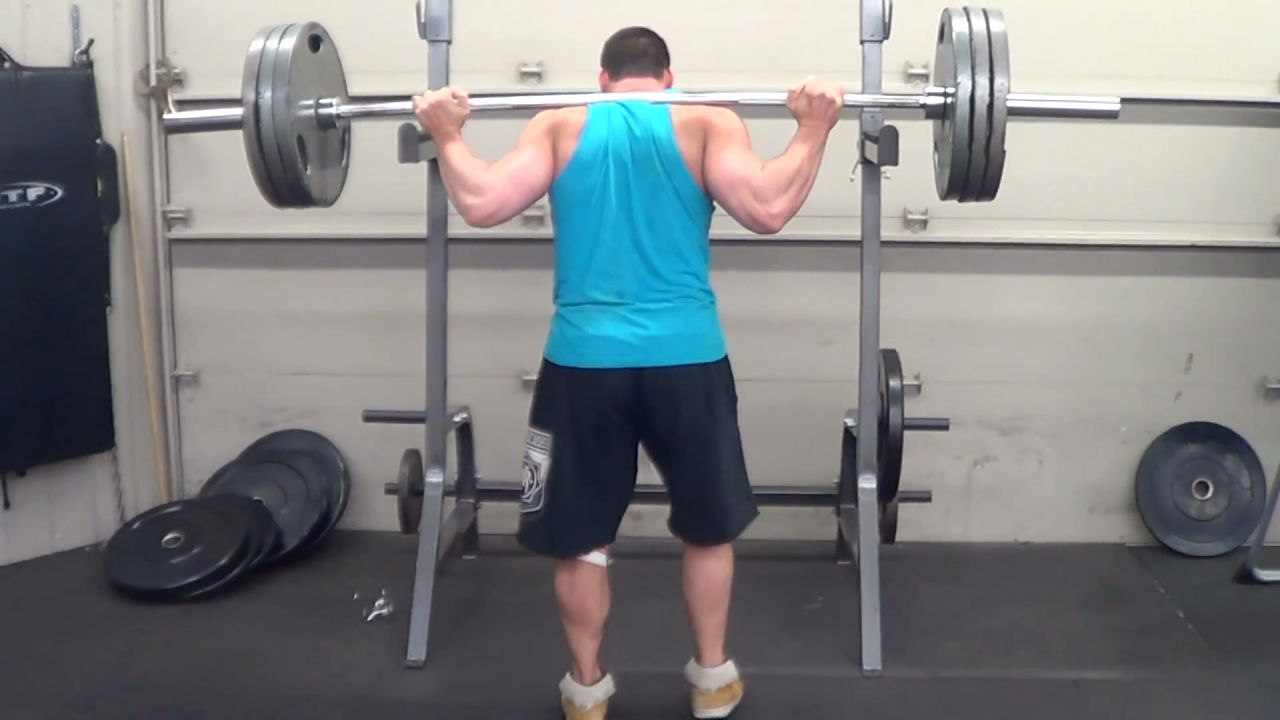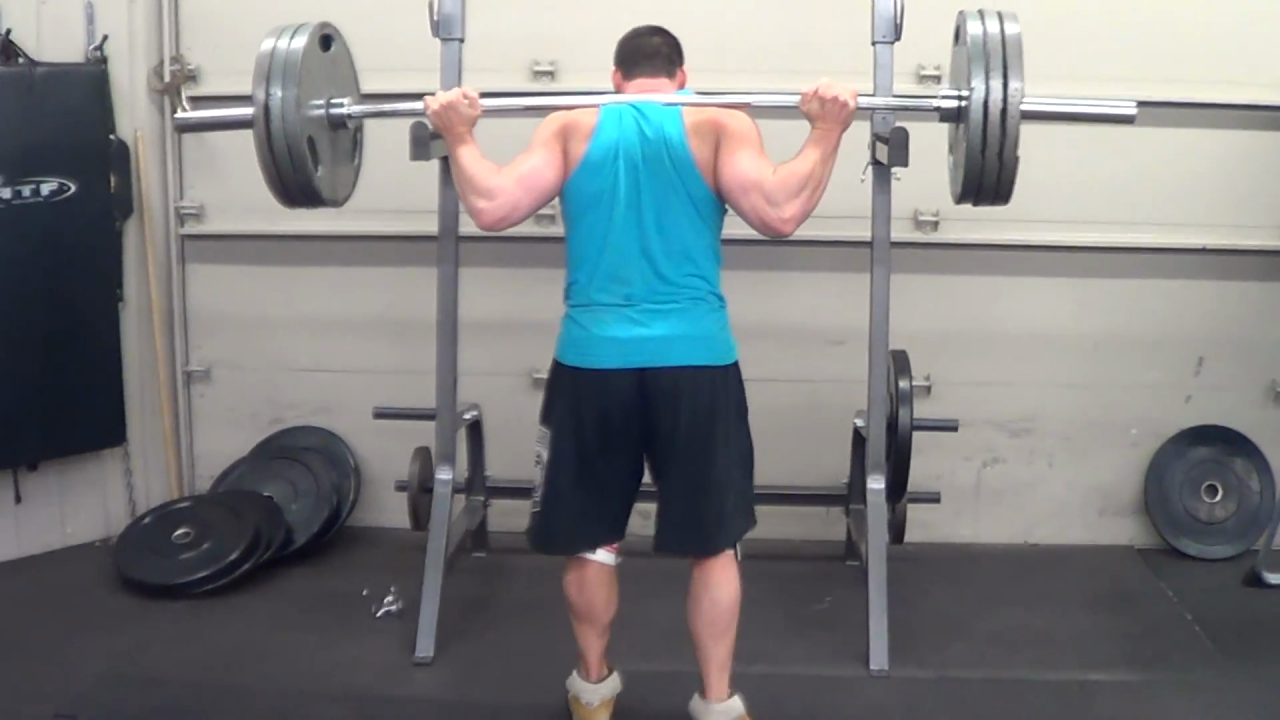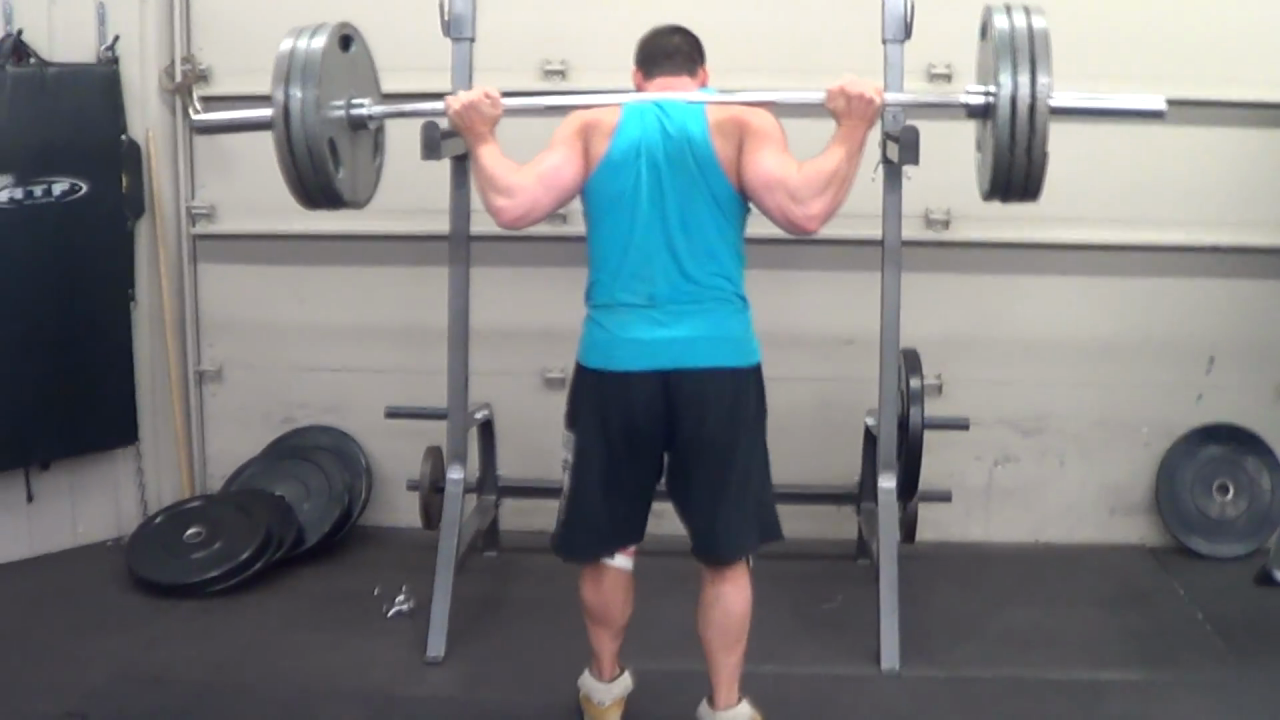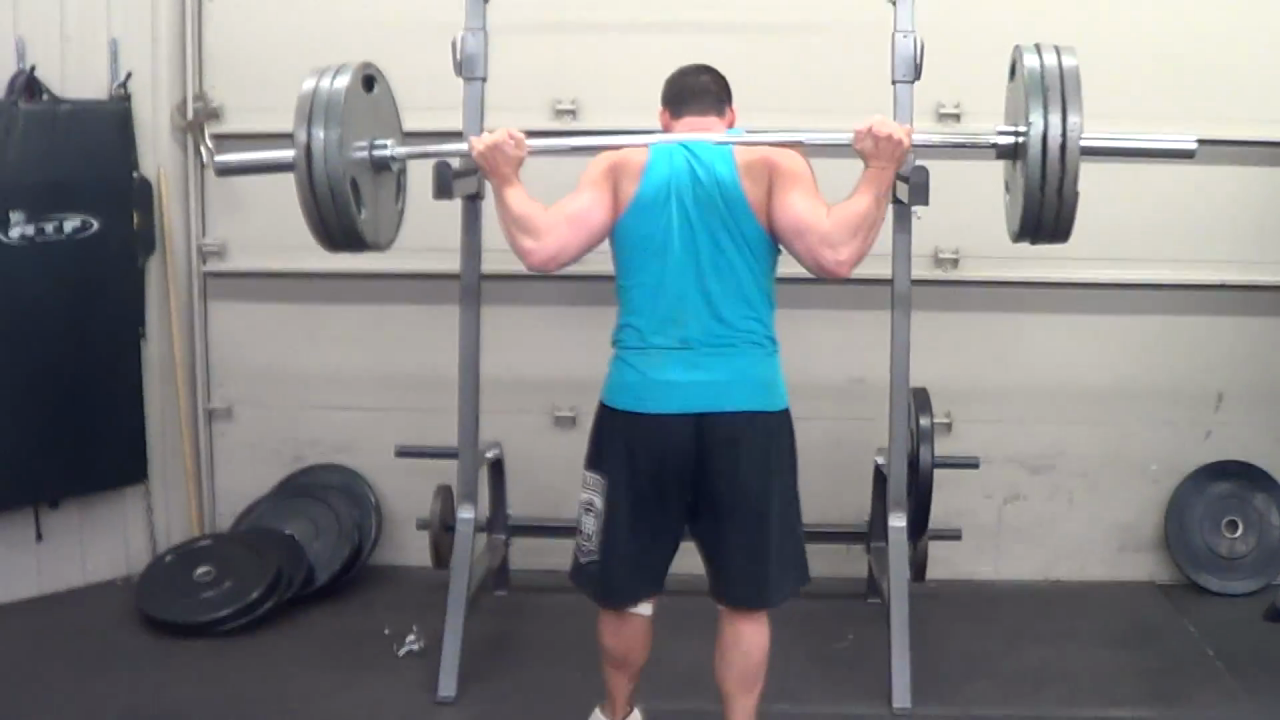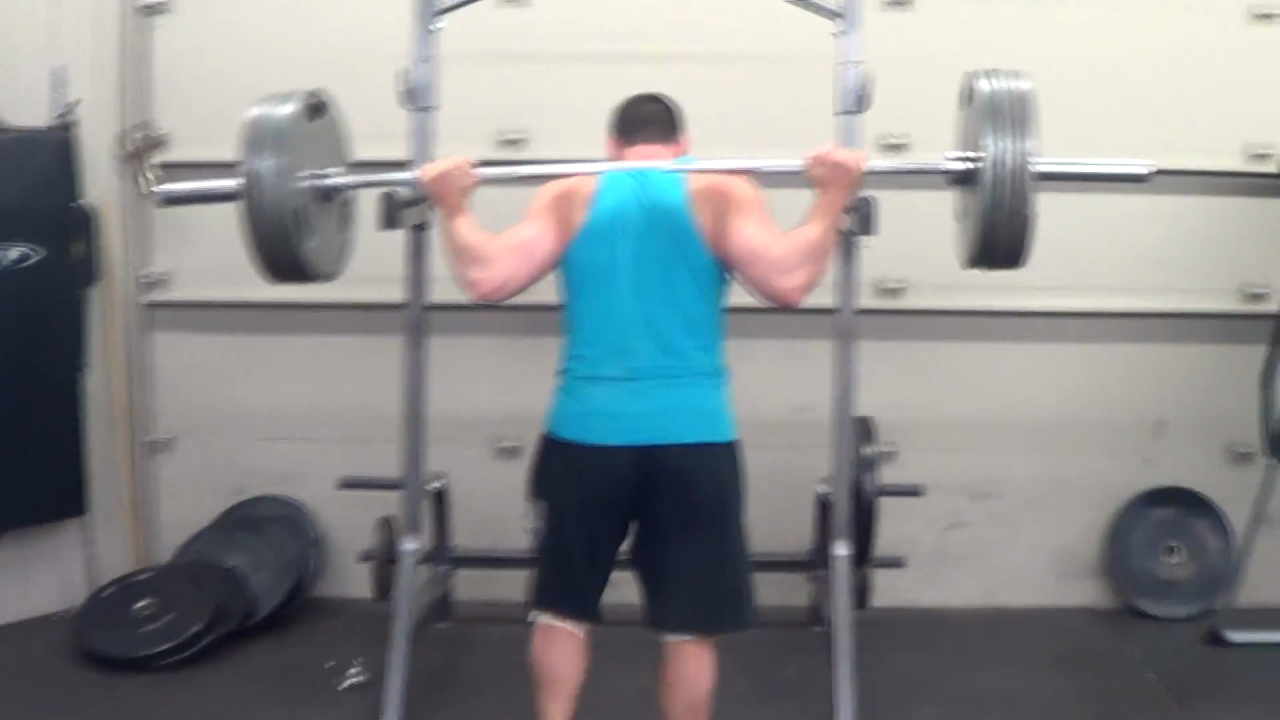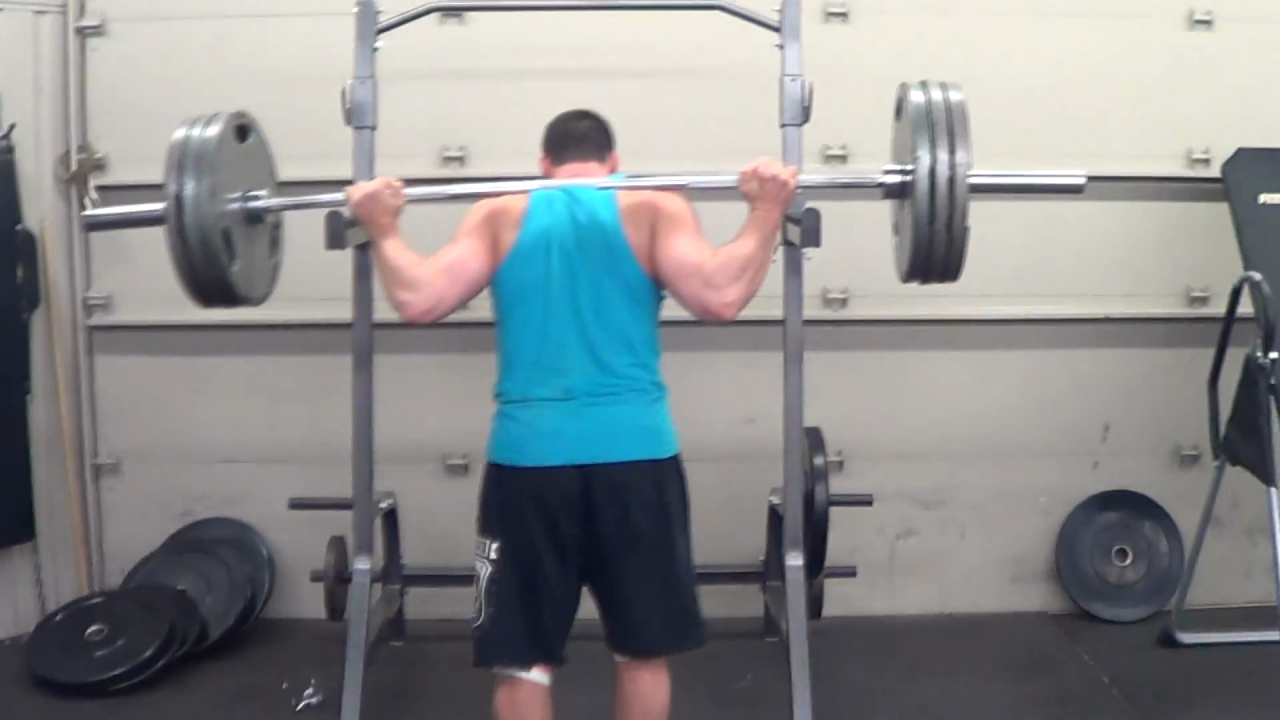
dt=0.2s
person 1, frame 1
left shoulder: (560, 125)
right shoulder: (706, 122)
left elbow: (481, 204)
right elbow: (766, 209)
left wrist: (447, 134)
right wrist: (813, 130)
left hip: (584, 359)
right hip: (687, 356)
left knee: (580, 538)
right knee: (712, 528)
person 1, frame 2
left shoulder: (571, 126)
right shoulder: (718, 124)
left elbow: (491, 208)
right elbow: (780, 213)
left wrist: (458, 137)
right wrist: (827, 133)
left hip: (592, 361)
right hip: (696, 361)
left knee: (588, 540)
right knee: (712, 543)
person 1, frame 3
left shoulder: (591, 125)
right shoulder: (742, 122)
left elbow: (513, 206)
right elbow: (806, 210)
left wrist: (479, 137)
right wrist: (853, 129)
left hip: (614, 365)
right hip: (717, 366)
left knee: (603, 546)
right knee: (724, 554)
person 1, frame 4
left shoulder: (619, 167)
right shoulder: (772, 165)
left elbow: (542, 248)
right elbow: (835, 254)
left wrist: (505, 178)
right wrist: (880, 171)
left hip: (640, 405)
right hip: (747, 408)
left knee: (620, 588)
right knee: (746, 599)
person 1, frame 5
left shoulder: (568, 196)
right shoulder: (722, 193)
left elbow: (488, 279)
right elbow: (786, 282)
left wrist: (453, 207)
right wrist: (833, 199)
left hip: (585, 434)
right hip: (694, 436)
left knee: (562, 605)
right knee: (691, 627)
person 1, frame 6
left shoulder: (498, 214)
right shoulder: (655, 208)
left elbow: (418, 300)
right elbow: (720, 298)
left wrist: (382, 227)
right wrist: (766, 214)
left hip: (528, 458)
right hip: (635, 455)
left knee: (522, 658)
right knee: (644, 647)
